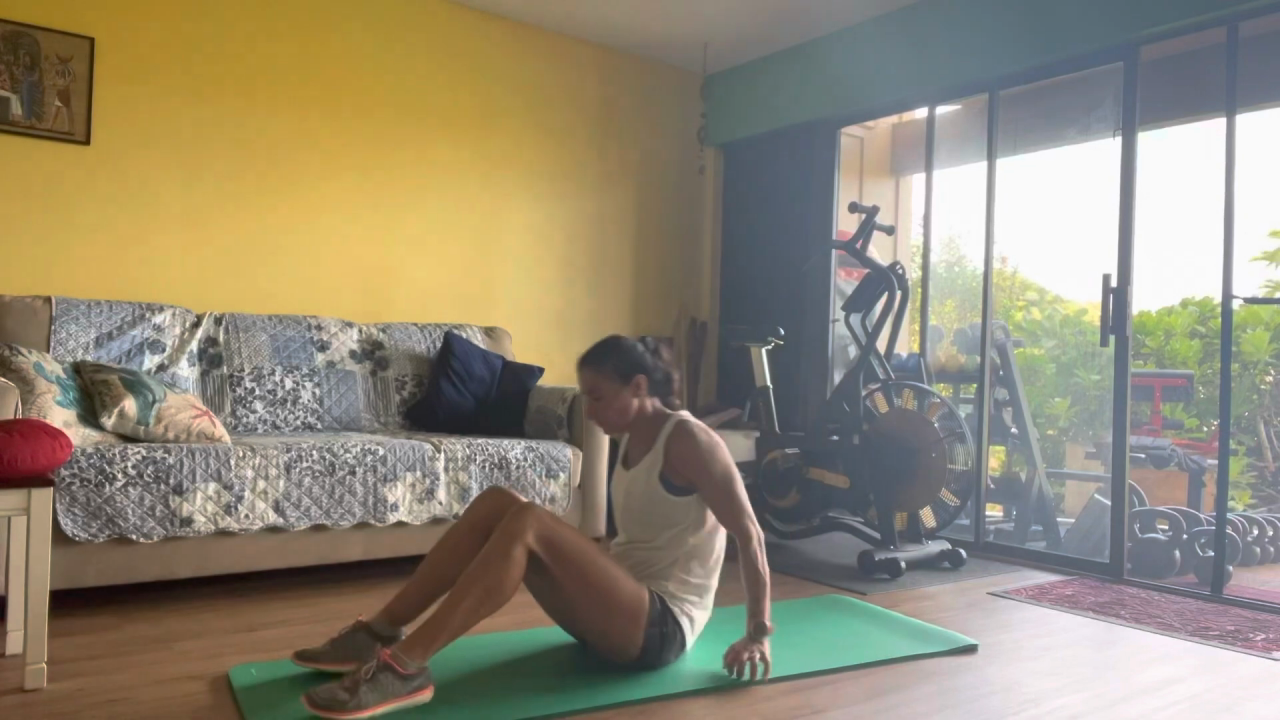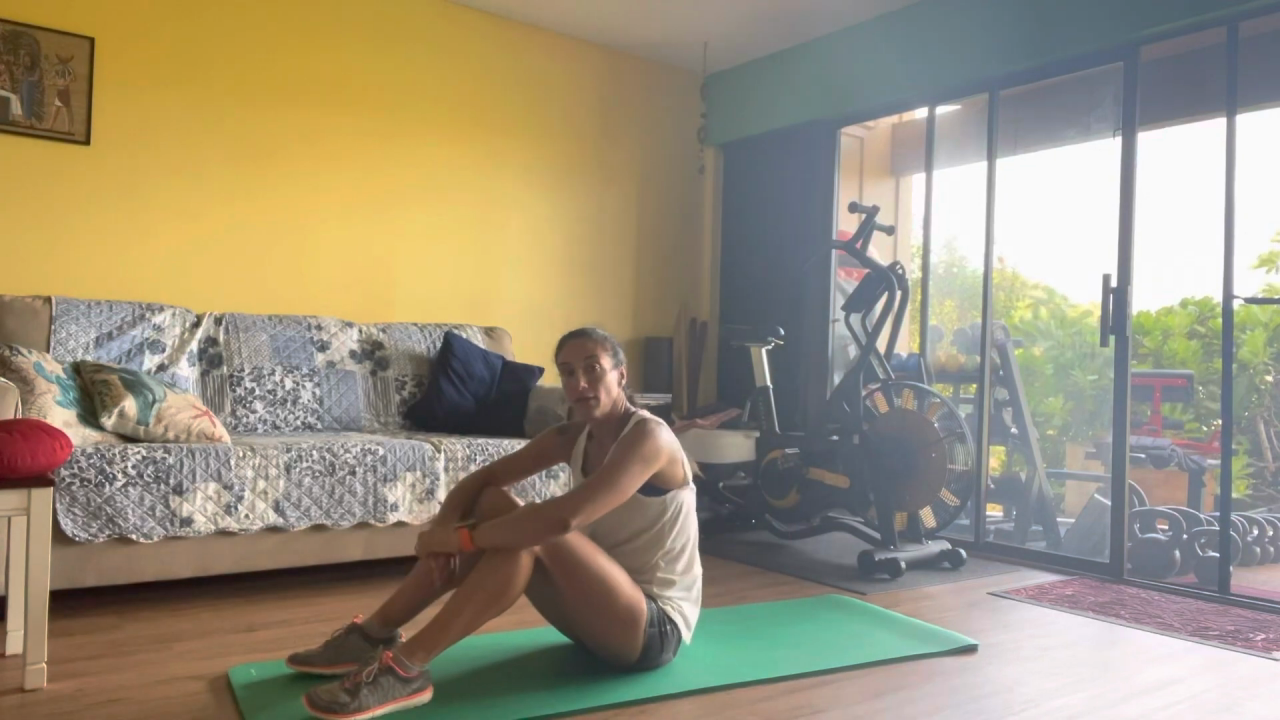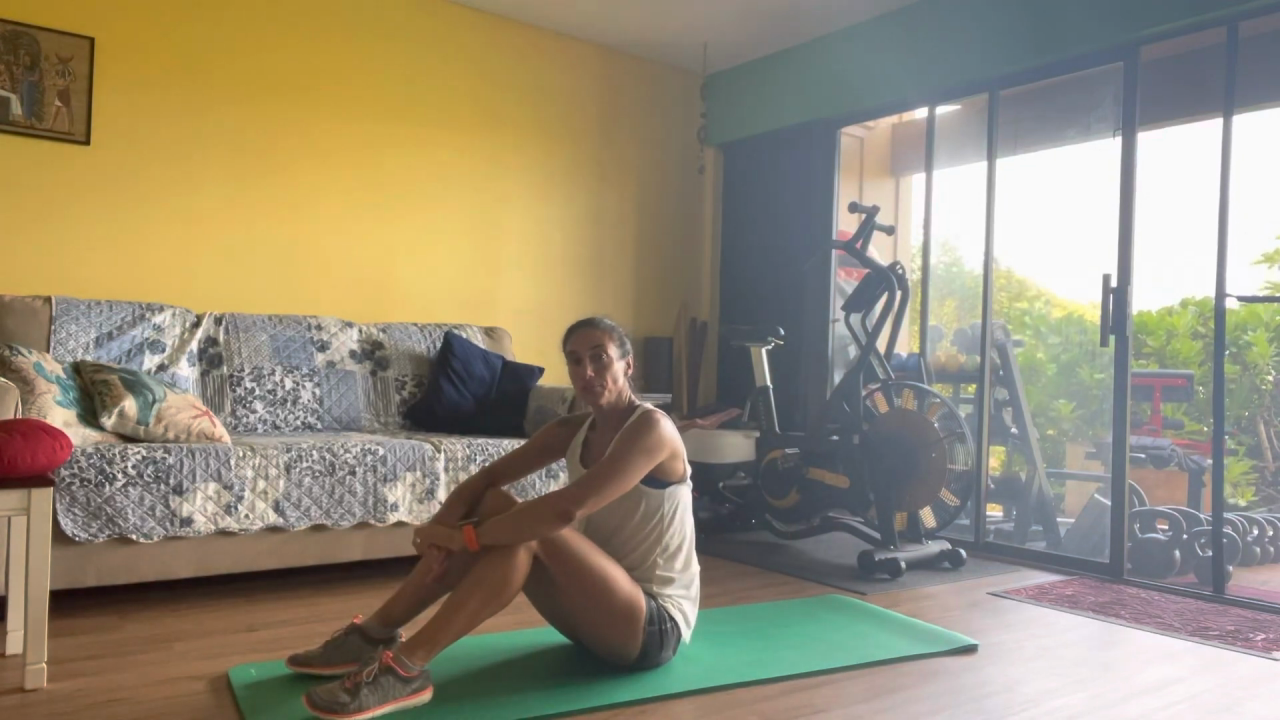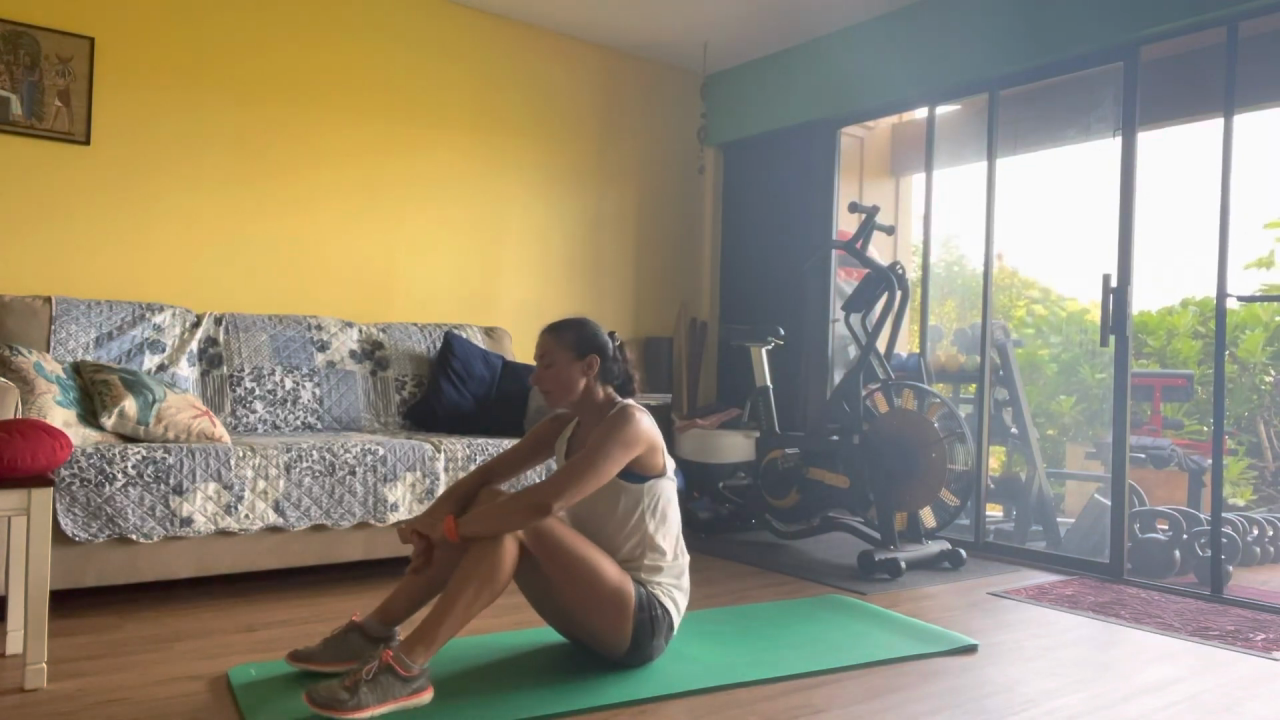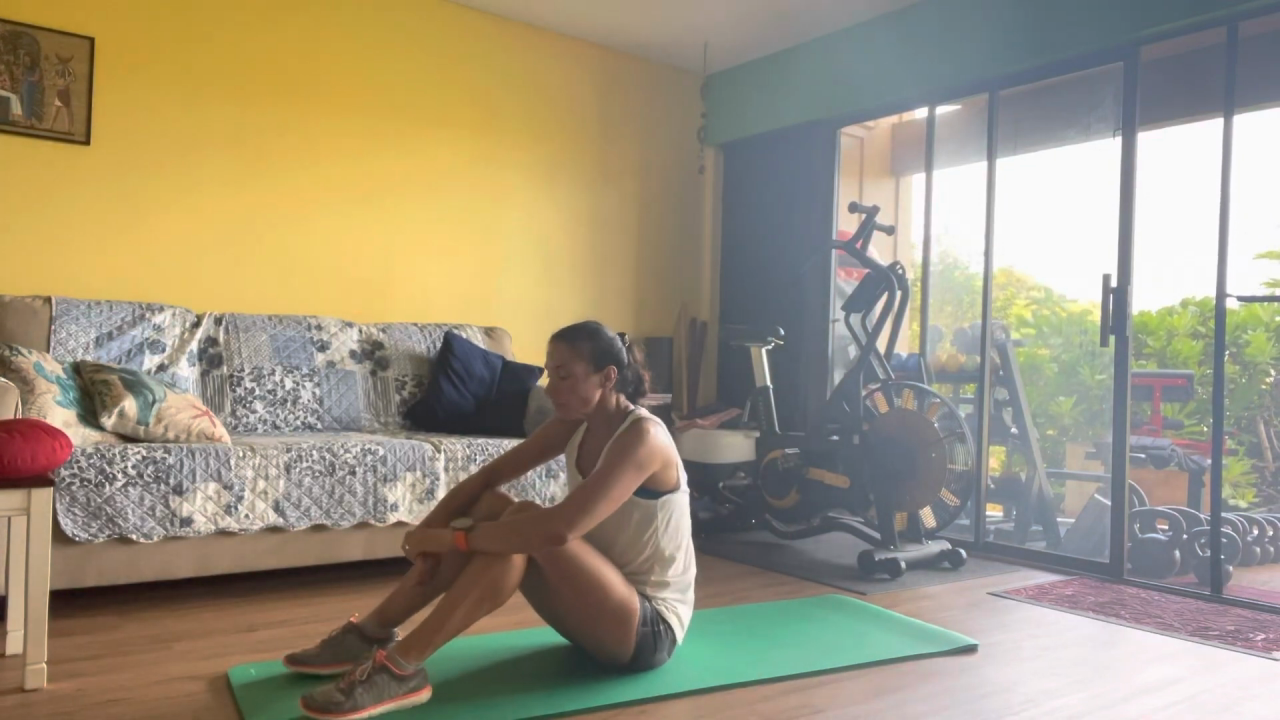
dt=1s
person 1, frame 1
left shoulder: (690, 442)
right shoulder: (632, 439)
left elbow: (748, 535)
left wrist: (758, 632)
left hip: (660, 626)
right hip: (622, 605)
left knee: (528, 521)
right knee: (497, 502)
left ankle: (405, 667)
right ankle: (380, 632)
person 1, frame 2
left shoulder: (648, 436)
right shoulder: (572, 437)
left elbow: (564, 518)
right elbow: (478, 480)
left wrist: (462, 536)
right wrist: (441, 530)
left hip: (655, 626)
right hip: (599, 610)
left knee: (535, 530)
right knee: (492, 503)
left ankle: (406, 668)
right ankle: (374, 634)
person 1, frame 3
left shoulder: (651, 428)
right shoulder: (573, 431)
left elbow: (567, 510)
right elbow: (484, 478)
left wrist: (465, 535)
right wrist: (442, 527)
left hip: (655, 625)
right hip: (598, 610)
left knee: (530, 530)
right knee: (491, 506)
left ankle: (406, 667)
right ankle: (374, 634)
person 1, frame 4
left shoulder: (629, 422)
right shoulder: (564, 426)
left elbow: (546, 502)
right elbow: (481, 477)
left wrist: (448, 527)
right wrist: (430, 522)
left hip: (645, 616)
right hip: (593, 608)
left knee: (517, 521)
right knee: (487, 504)
left ankle: (406, 667)
right ankle: (374, 632)
person 1, frame 5
left shoulder: (643, 436)
right shoulder: (573, 426)
left elbow: (559, 529)
right elbow: (486, 477)
left wrist: (453, 537)
right wrist: (428, 531)
left hip: (650, 625)
right hip: (597, 606)
left knee: (526, 522)
right knee: (491, 506)
left ankle: (402, 668)
right ankle: (371, 633)
